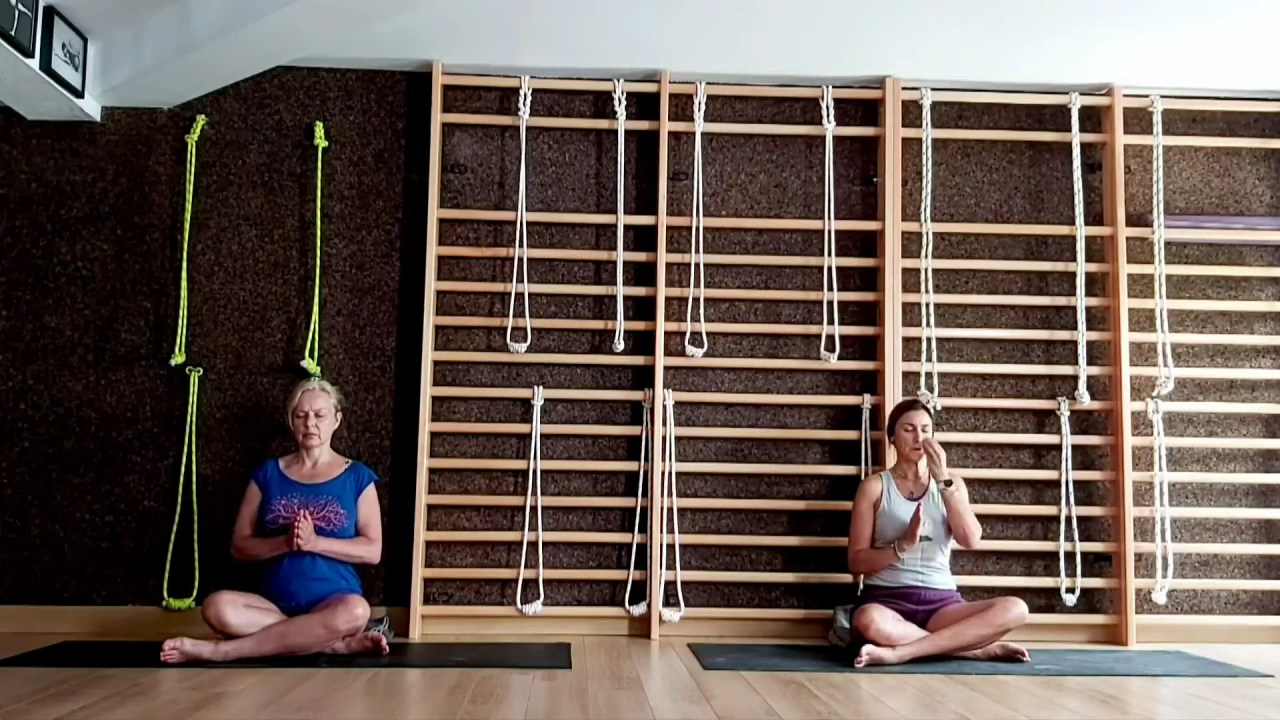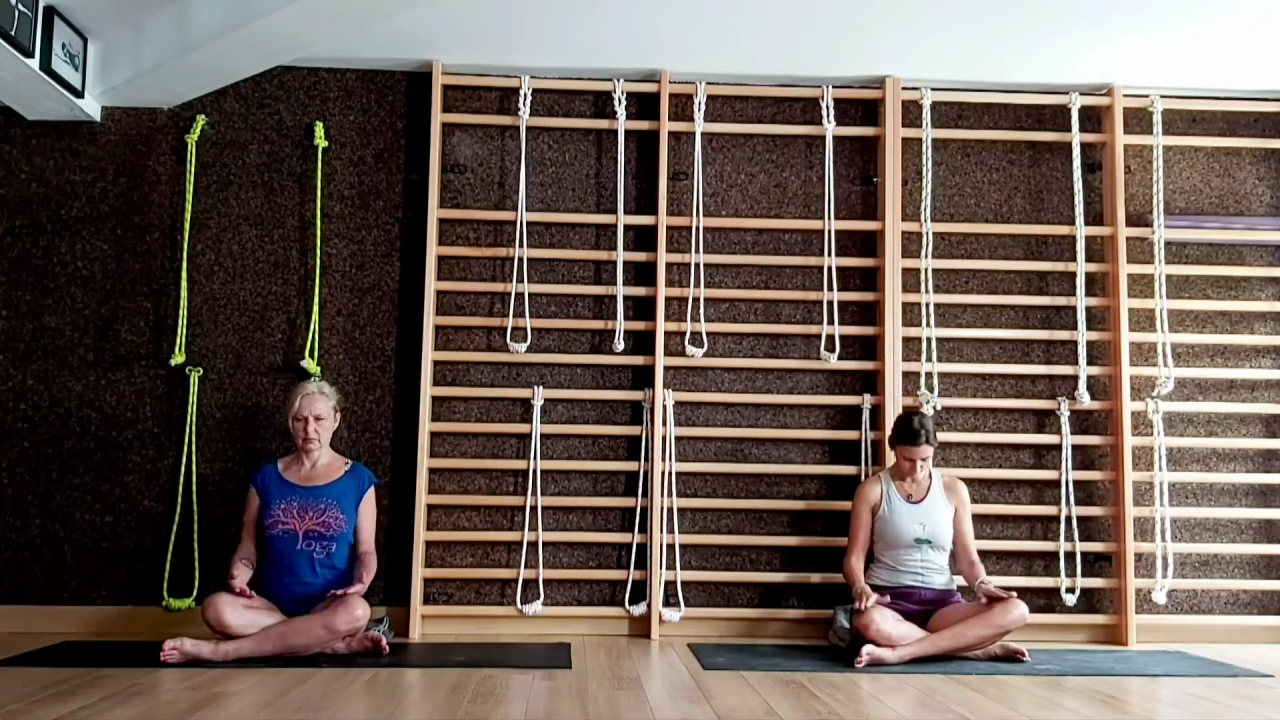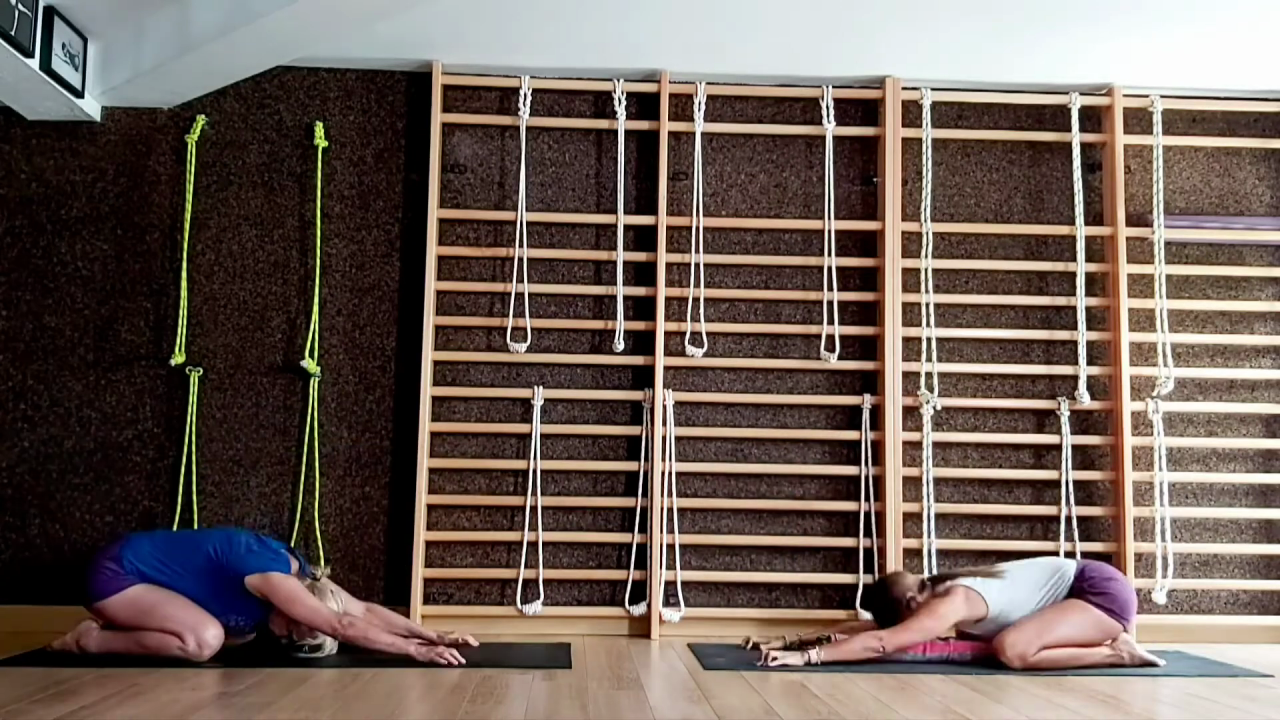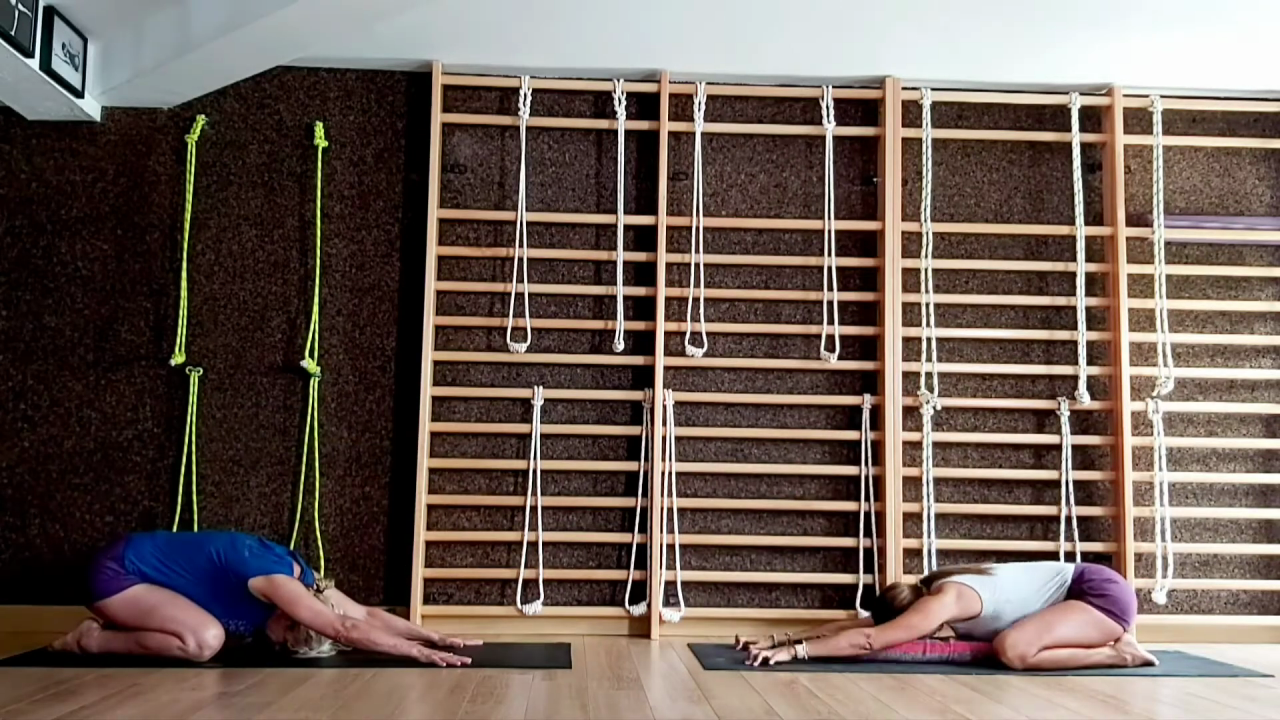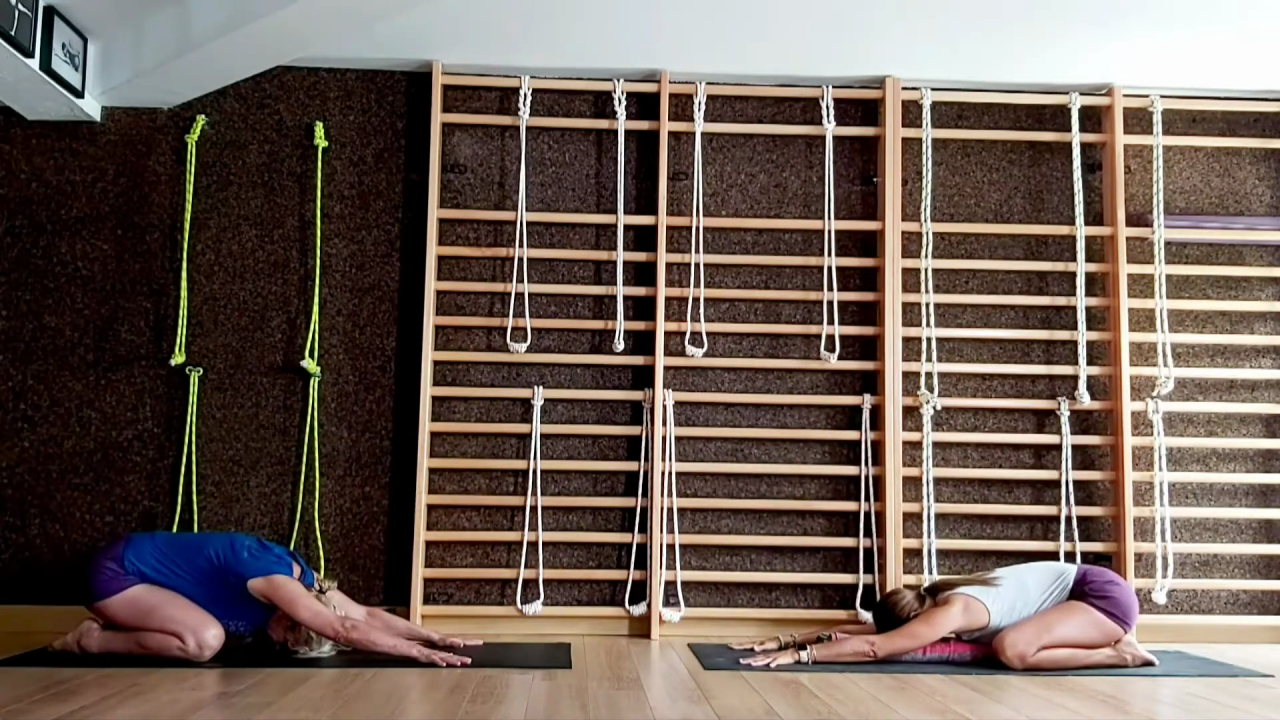
dt=0.3s
person 1, frame 1
left shoulder: (358, 477)
right shoulder: (267, 474)
left elbow: (372, 550)
right elbow: (240, 546)
left wrist: (314, 542)
right wrist: (284, 543)
left hip: (332, 601)
right hip: (274, 603)
left knee: (354, 612)
right knee: (218, 607)
left ankle: (220, 650)
right ankle: (336, 642)
person 1, frame 2
left shoulder: (360, 480)
right shoulder: (269, 477)
left elbow: (368, 553)
right elbow: (248, 548)
left wrist: (360, 585)
right wrist: (238, 577)
left hip: (327, 608)
right knee: (217, 609)
left ankle: (218, 652)
person 1, frame 3
left shoulder: (293, 572)
right shoulder: (269, 574)
left elbow: (364, 609)
right elbow: (342, 626)
left wrist: (430, 635)
right wrist: (415, 648)
left hip: (140, 567)
right hip: (116, 574)
left knee: (239, 635)
right knee: (204, 640)
left ankle: (117, 631)
right ankle: (91, 640)
person 1, frame 4
left shoulder: (298, 575)
right shoulder: (273, 577)
left elbow: (367, 613)
right elbow: (345, 629)
left wrist: (435, 637)
right wrist: (421, 651)
left hip: (141, 563)
right hip: (117, 572)
left knee: (230, 630)
right knee: (204, 639)
left ankle: (120, 626)
right ankle: (92, 640)
person 1, frame 5
left shoulder: (297, 575)
right shoulder: (273, 578)
left elbow: (366, 613)
right elbow: (345, 629)
left wrist: (436, 636)
right wrist: (421, 651)
left hip: (140, 563)
right hip: (117, 572)
left knee: (234, 630)
right knee: (204, 640)
left ankle: (119, 626)
right ankle: (92, 640)
person 2, frame 1
left shoulder: (952, 483)
right shoulder: (874, 486)
left elbow: (971, 540)
right elbow: (857, 562)
left wrist: (943, 480)
right wrist: (903, 544)
left hip: (941, 602)
right hip: (886, 600)
left knee: (1014, 609)
right knee: (870, 622)
left ankle: (898, 652)
right ankle: (981, 648)
person 2, frame 2
left shoulder: (954, 491)
right shoulder: (871, 490)
left elbow: (967, 558)
right elbow: (855, 559)
left wrist: (981, 585)
right wrist: (861, 588)
left hip: (940, 604)
right hip: (892, 603)
left knee: (1015, 611)
right knee: (871, 624)
left ankle: (898, 653)
right ankle: (984, 650)
person 2, frame 3
left shoulder: (954, 602)
right shoulder: (926, 593)
left elbow: (884, 643)
right elbow: (891, 630)
left wrist: (810, 655)
right wrist: (811, 642)
left hip: (1104, 590)
right hip: (1079, 586)
left knee: (1014, 650)
left ankle: (1119, 651)
right ankle: (1108, 640)
person 2, frame 4
left shoulder: (946, 600)
right shoulder: (931, 593)
left elbow: (871, 640)
right elbow: (857, 626)
left wrist: (796, 649)
right wrist: (784, 639)
left hip: (1104, 592)
right hip: (1082, 586)
left knee: (1014, 649)
left ankle: (1118, 653)
right ankle: (1110, 641)
person 2, frame 5
left shoulder: (951, 611)
right shoulder: (935, 601)
left elbow: (873, 647)
right elbow: (859, 629)
left wrist: (799, 654)
right wrist: (787, 640)
left hip: (1103, 593)
right hip: (1084, 588)
left knee: (1012, 649)
left ankle: (1120, 654)
right ankle: (1113, 641)
